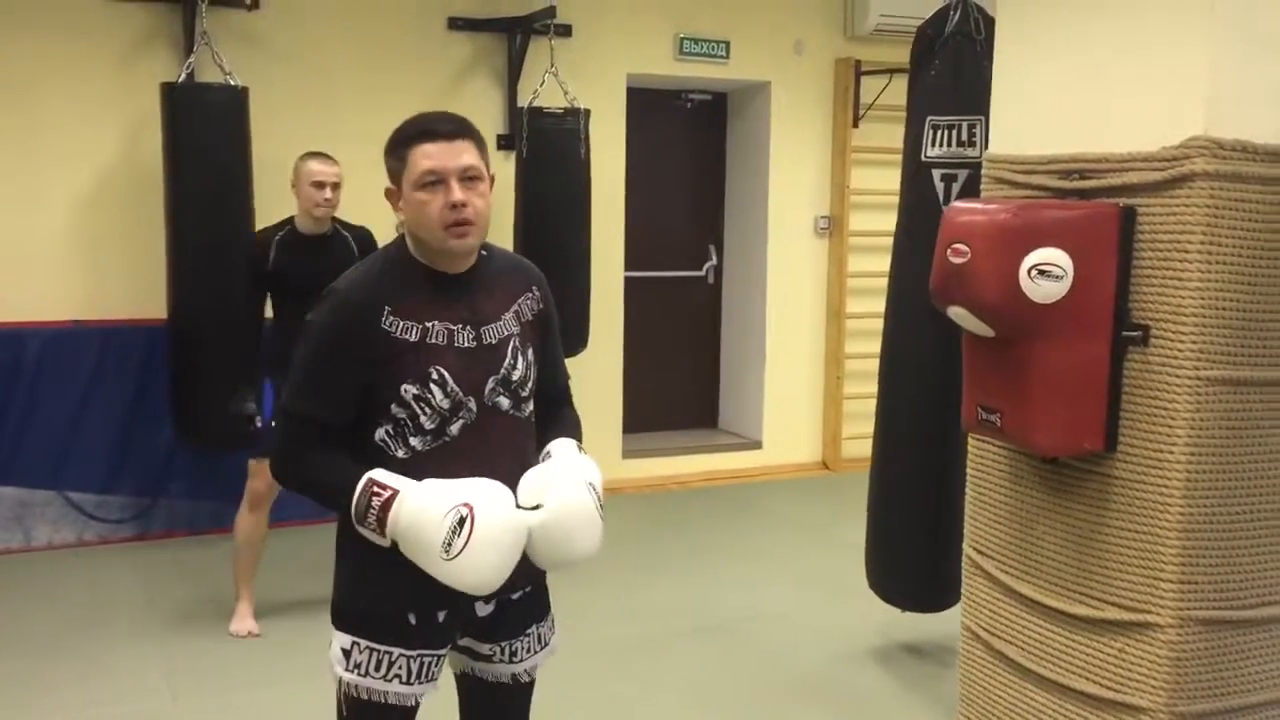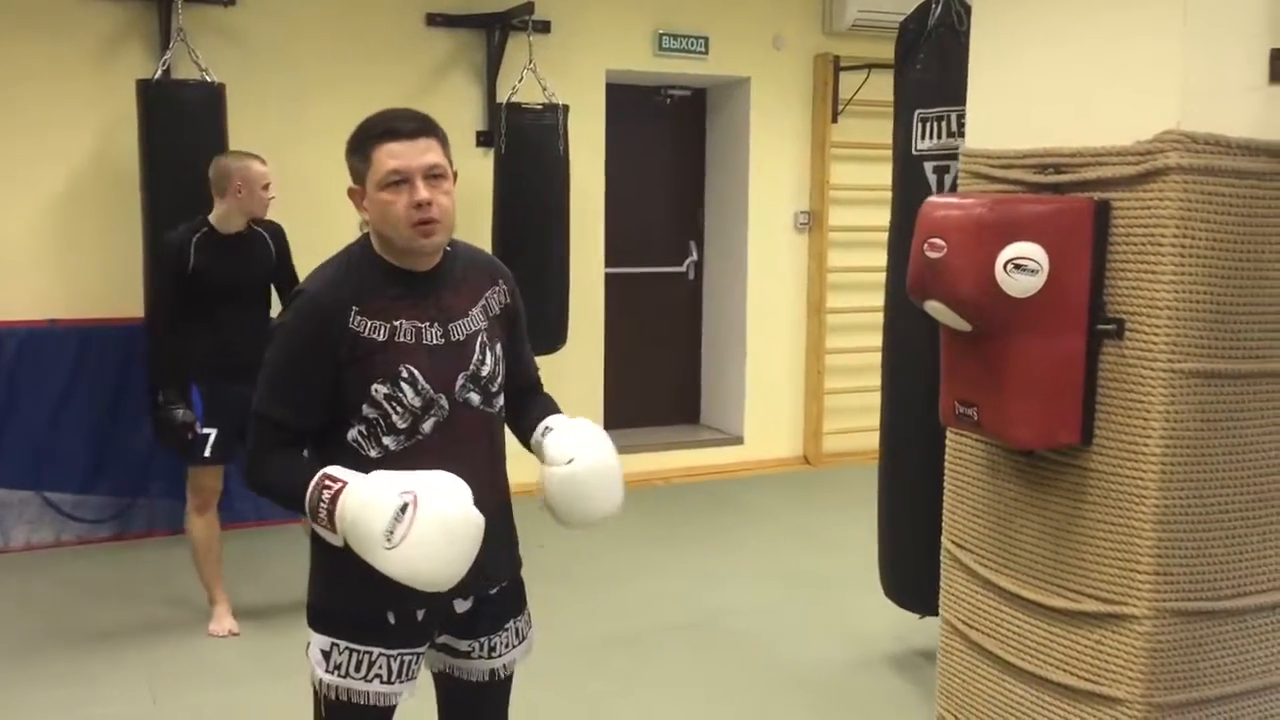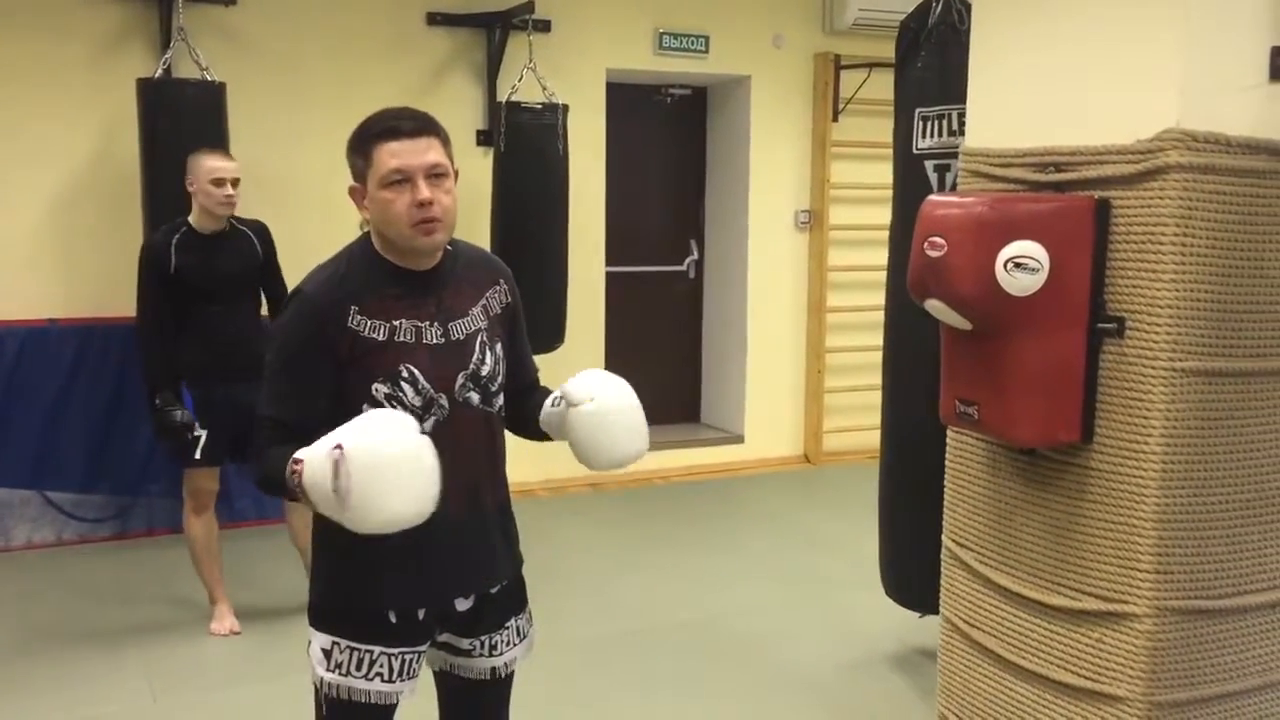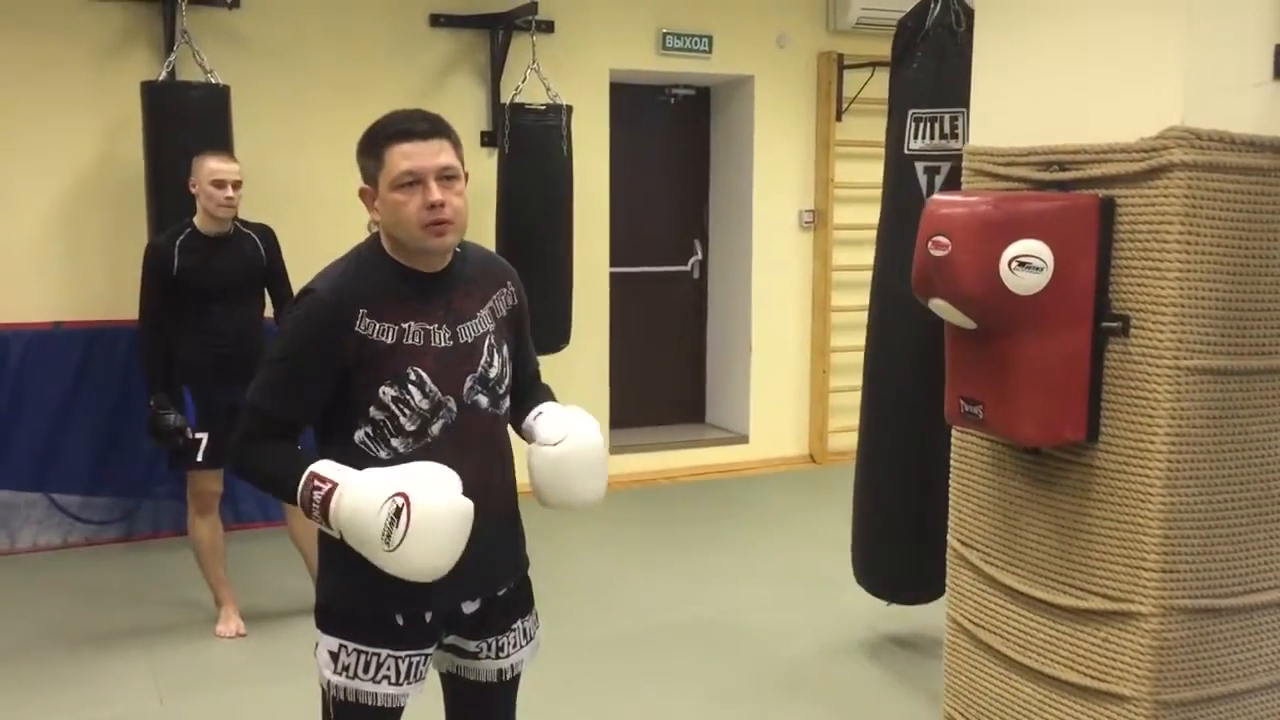
dt=0.5s
person 1, frame 1
left shoulder: (524, 285)
right shoulder: (359, 304)
left elbow: (553, 402)
right elbow: (295, 455)
left wrist: (567, 461)
right wrist: (395, 504)
left hip: (509, 571)
right hip: (390, 584)
person 1, frame 2
left shoulder: (490, 279)
right shoulder: (326, 303)
right elbow: (268, 458)
left wrist: (558, 436)
right wrist: (347, 502)
left hip: (485, 568)
right hip: (367, 587)
person 1, frame 3
left shoulder: (489, 279)
right shoulder: (324, 303)
right elbow: (272, 453)
left wrist: (568, 409)
left hip: (485, 568)
right hip: (368, 584)
person 1, frame 4
left shoulder: (496, 279)
right shoulder: (335, 302)
right elbow: (255, 447)
left wrist: (553, 426)
right wrist: (340, 499)
left hip: (493, 571)
right hip: (374, 588)
person 2, frame 1
left shoulder: (358, 242)
right shoulder: (269, 244)
right elbow: (251, 315)
right hip: (284, 379)
right knee: (259, 489)
right ankle: (244, 601)
person 2, frame 2
left shoulder: (270, 236)
right shoulder: (181, 246)
right elbow: (162, 324)
right wrist: (168, 391)
right hip: (207, 384)
right knee: (203, 492)
right ankle: (219, 603)
person 2, frame 3
left shoulder: (255, 235)
right shoulder: (164, 248)
left elbow: (280, 303)
right elbow: (151, 328)
right wrist: (162, 395)
left hip: (259, 379)
right hip: (198, 387)
right knee: (200, 494)
right ankle: (220, 603)
person 2, frame 4
left shoulder: (260, 239)
right shoulder: (167, 250)
left elbow: (285, 307)
right elbow: (152, 329)
right wrist: (159, 398)
right hip: (199, 388)
right knee: (203, 495)
right ankle: (226, 605)
